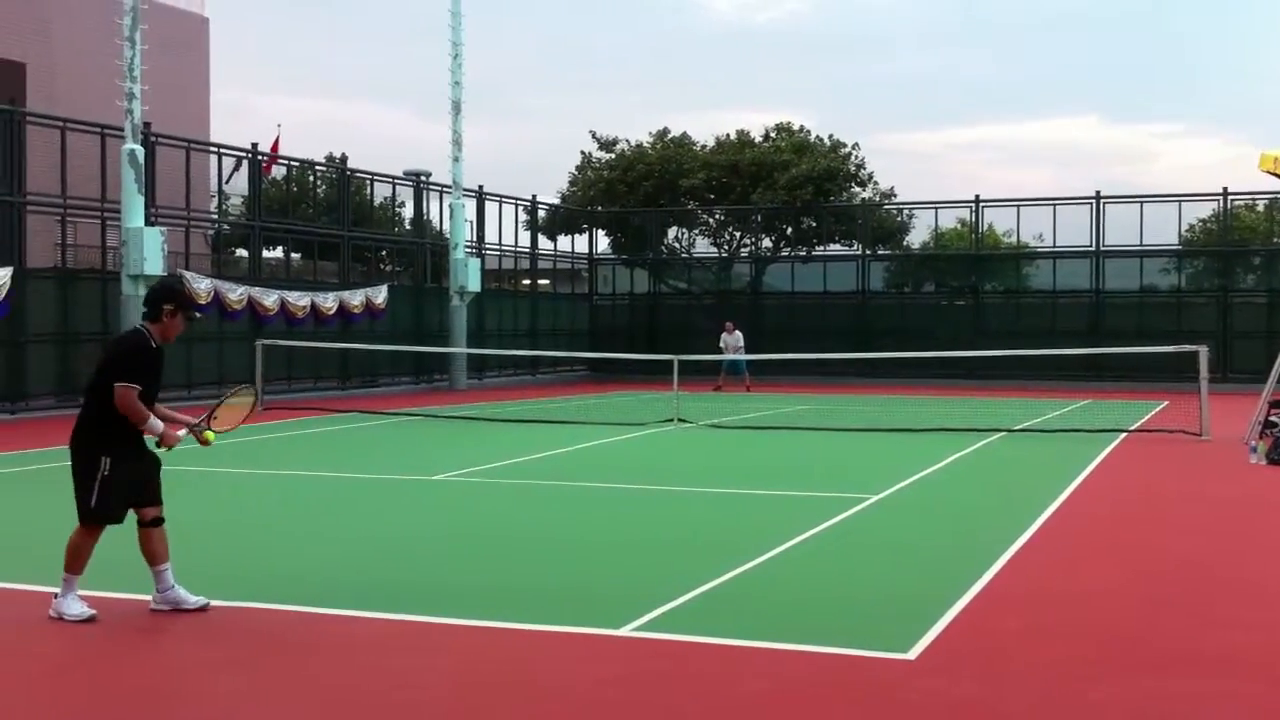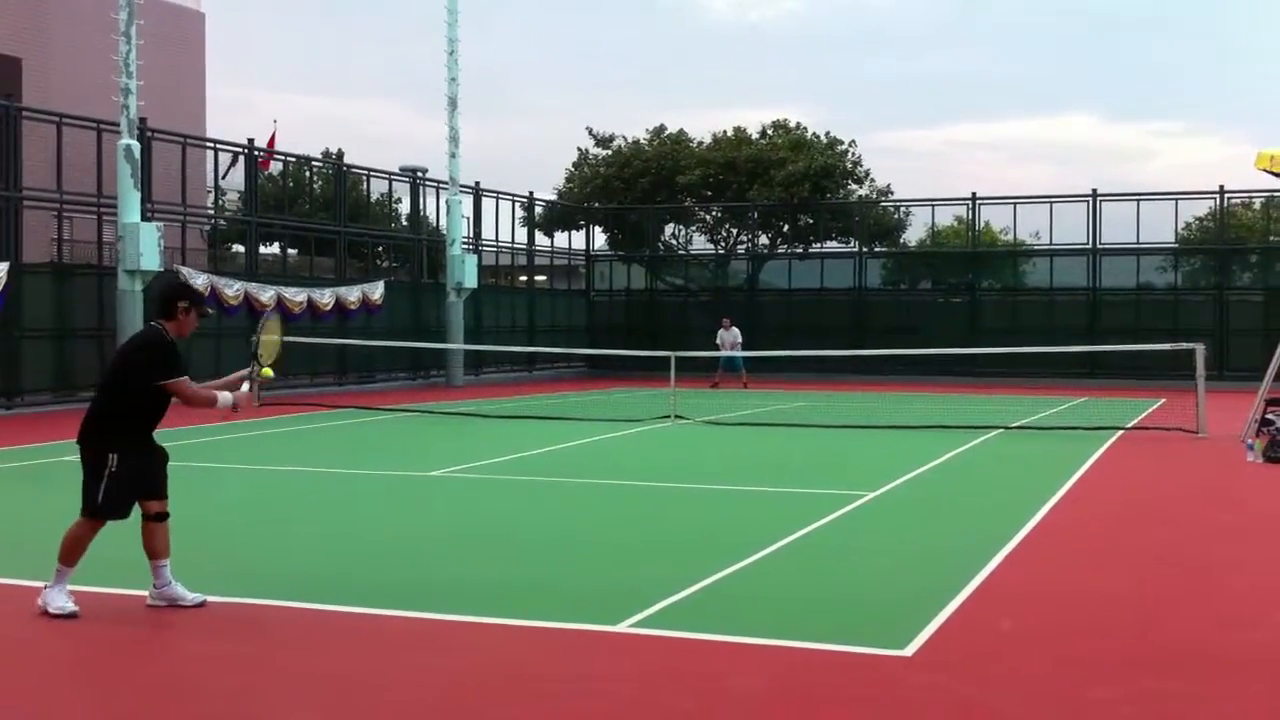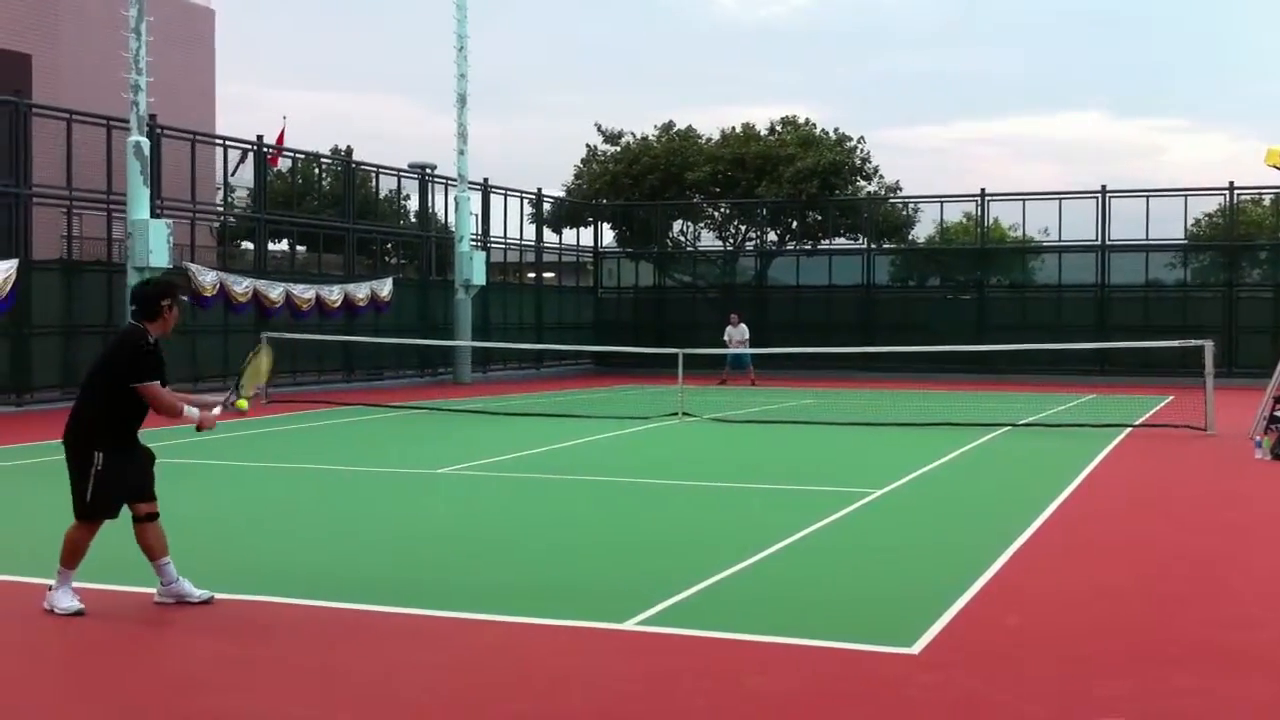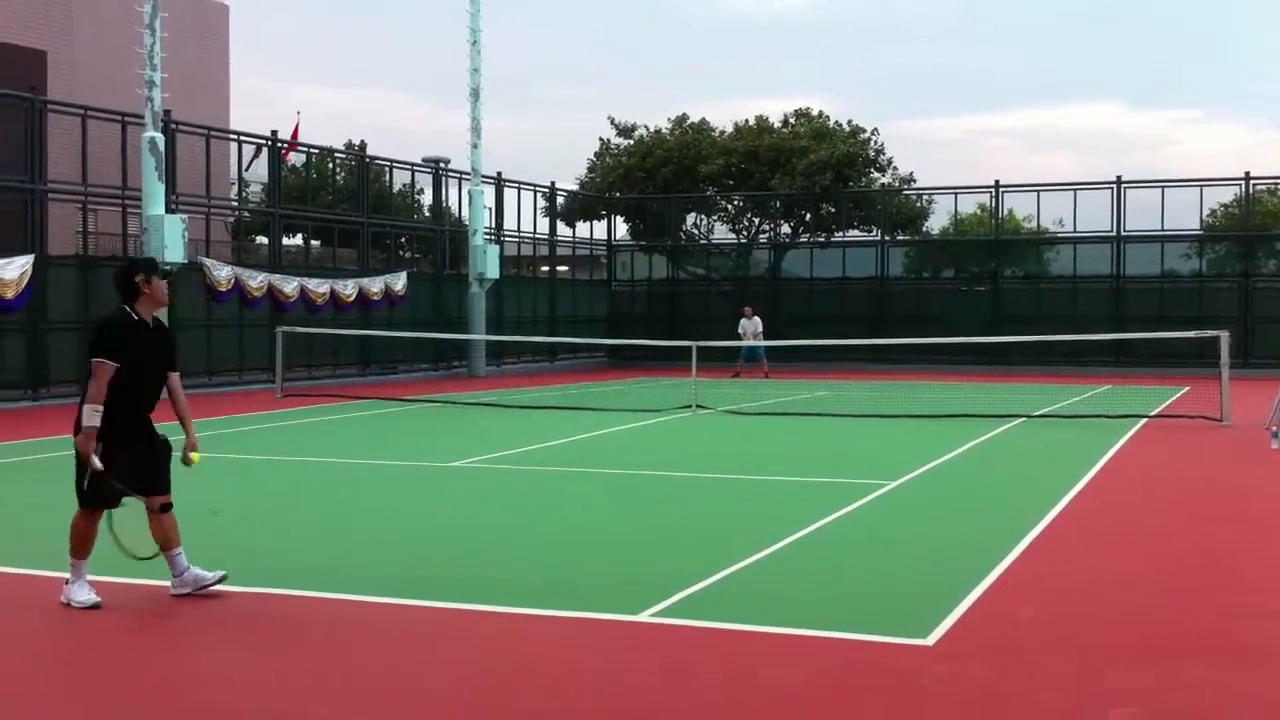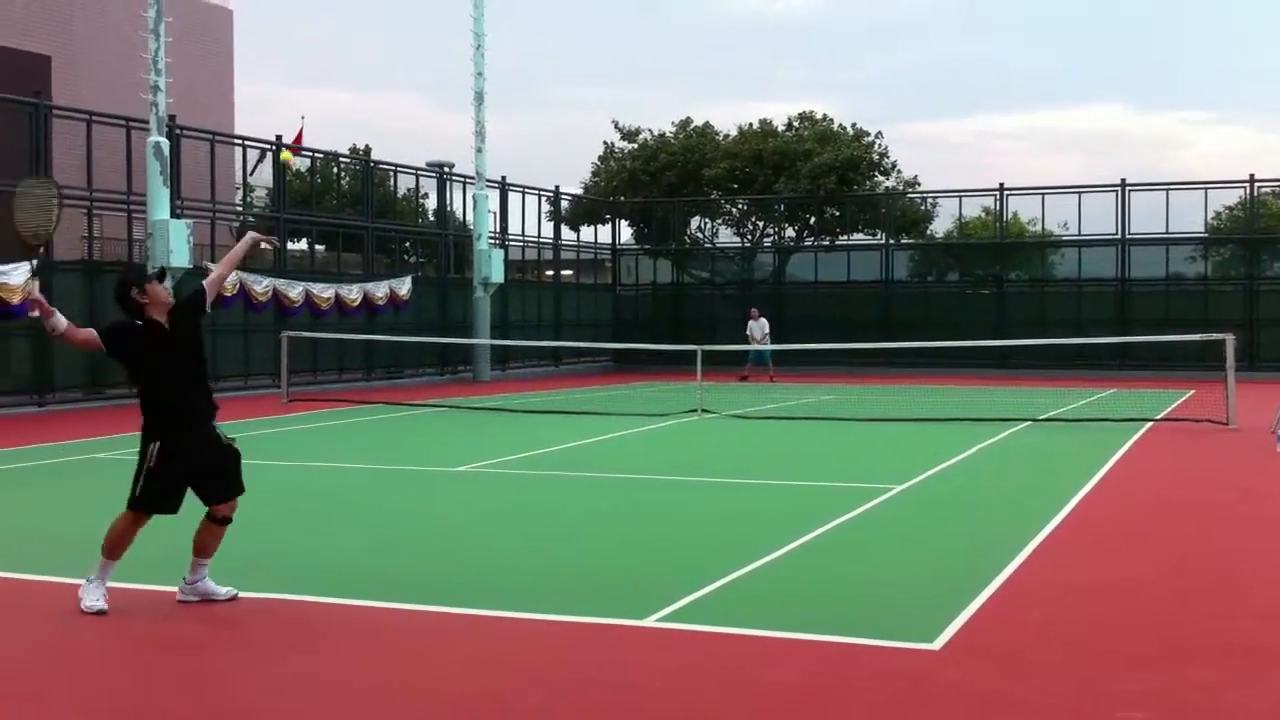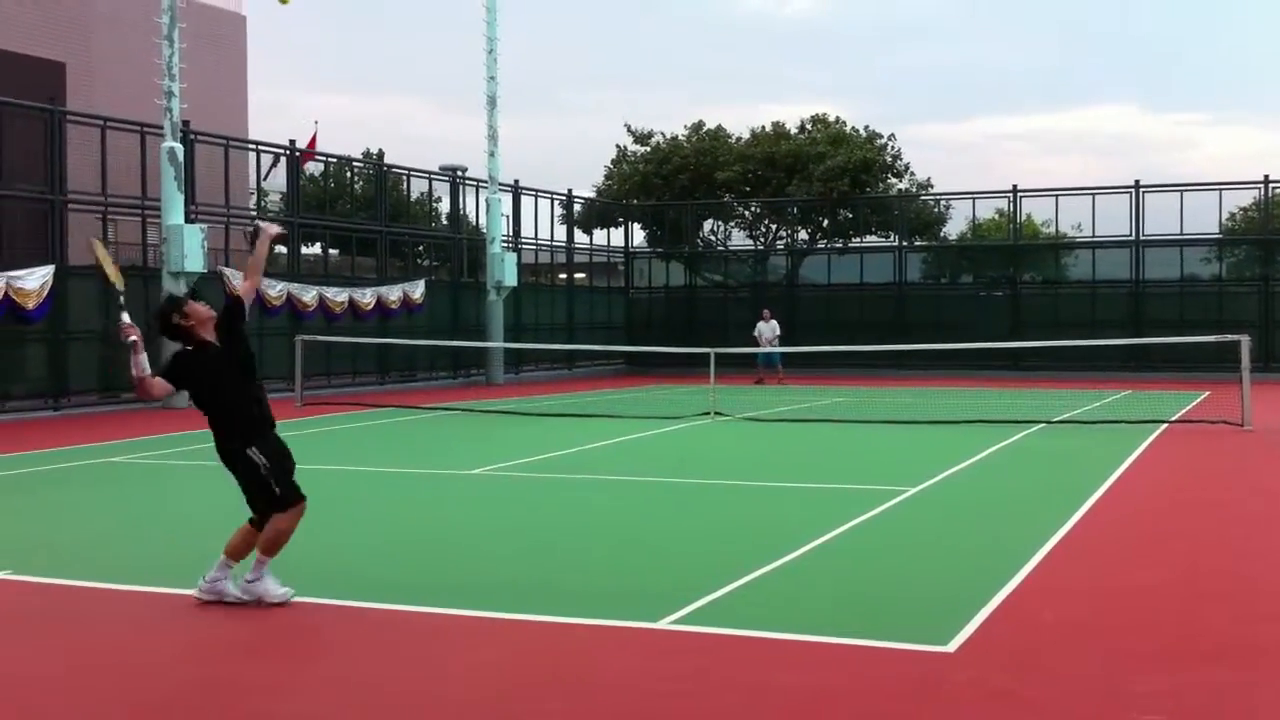
dt=0.4s
person 1, frame 1
left shoulder: (149, 348)
right shoulder: (134, 346)
right elbow: (125, 403)
left wrist: (186, 420)
right wrist: (161, 431)
left hip: (127, 446)
right hip: (99, 446)
left knee: (152, 514)
right knee: (93, 522)
left ankle: (165, 591)
right ankle: (65, 597)
person 1, frame 2
left shoulder: (159, 343)
right shoulder: (155, 345)
left elbow: (187, 389)
right elbow: (189, 396)
left wrist: (234, 380)
right wrist: (232, 399)
left hip: (136, 440)
right hip: (108, 441)
left knee: (156, 508)
right knee: (95, 516)
left ankle: (163, 587)
right ankle: (55, 588)
person 1, frame 3
left shoulder: (146, 345)
right shoulder: (134, 345)
left elbow: (162, 395)
right elbow: (157, 402)
left wrist: (211, 401)
right wrist: (198, 417)
left hip: (122, 441)
right hip: (93, 442)
left knee: (147, 510)
right knee: (91, 517)
left ankle: (171, 584)
right ankle: (59, 589)
person 1, frame 4
left shoulder: (160, 332)
right shoulder: (116, 326)
left elbow: (173, 384)
right elbow: (99, 380)
left wrist: (189, 432)
right wrist: (87, 430)
left hip: (139, 430)
right hip: (104, 433)
left knee: (159, 501)
right knee: (93, 505)
left ankle: (183, 575)
right ankle: (75, 583)
person 1, frame 5
left shoulder: (184, 313)
right shoulder: (129, 335)
left elbow: (219, 275)
right elbow: (77, 337)
left wrist: (247, 241)
right wrist: (49, 314)
left hip: (204, 433)
right hip: (165, 438)
left knee: (224, 506)
right knee: (140, 513)
left ankle: (195, 582)
right ankle: (96, 582)
person 1, frame 6
left shoulder: (227, 326)
right shoulder: (186, 360)
left elbow: (250, 281)
right elbow: (150, 391)
left wrist: (264, 238)
right wrist: (136, 348)
left hip: (262, 438)
right hip: (244, 444)
left knee: (267, 513)
right knee: (291, 506)
left ankle: (216, 580)
right ankle: (256, 579)
